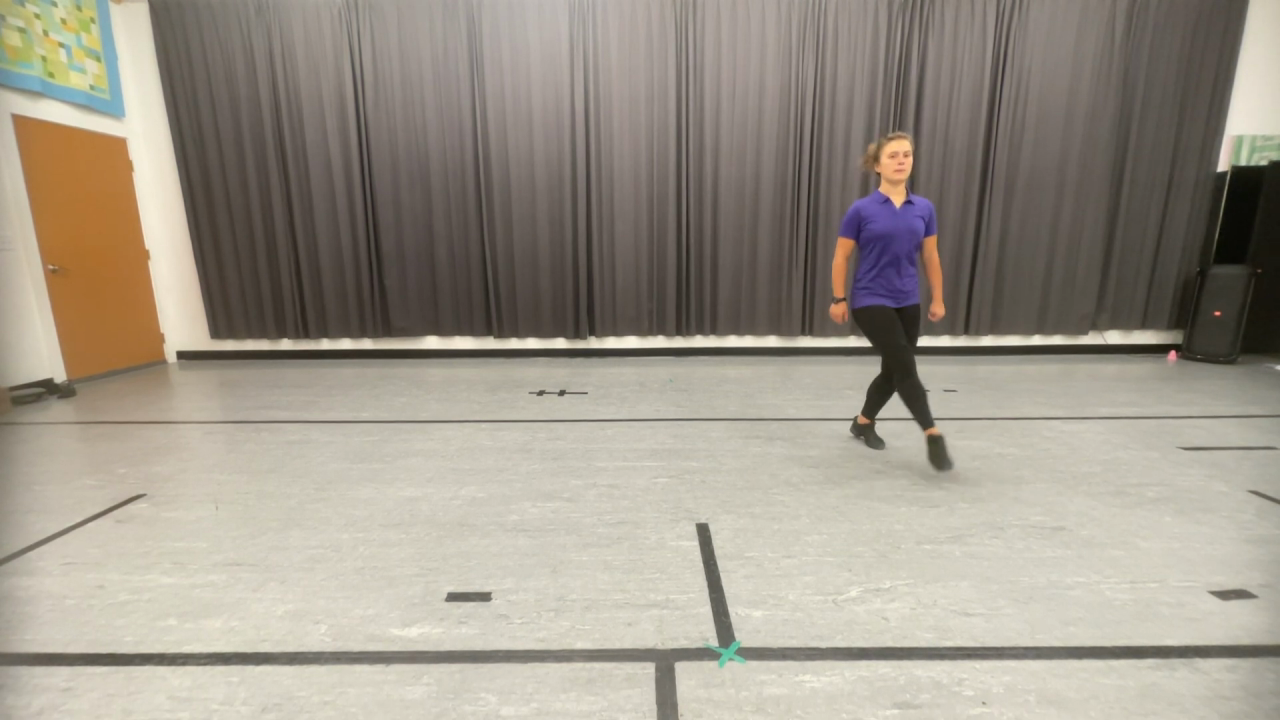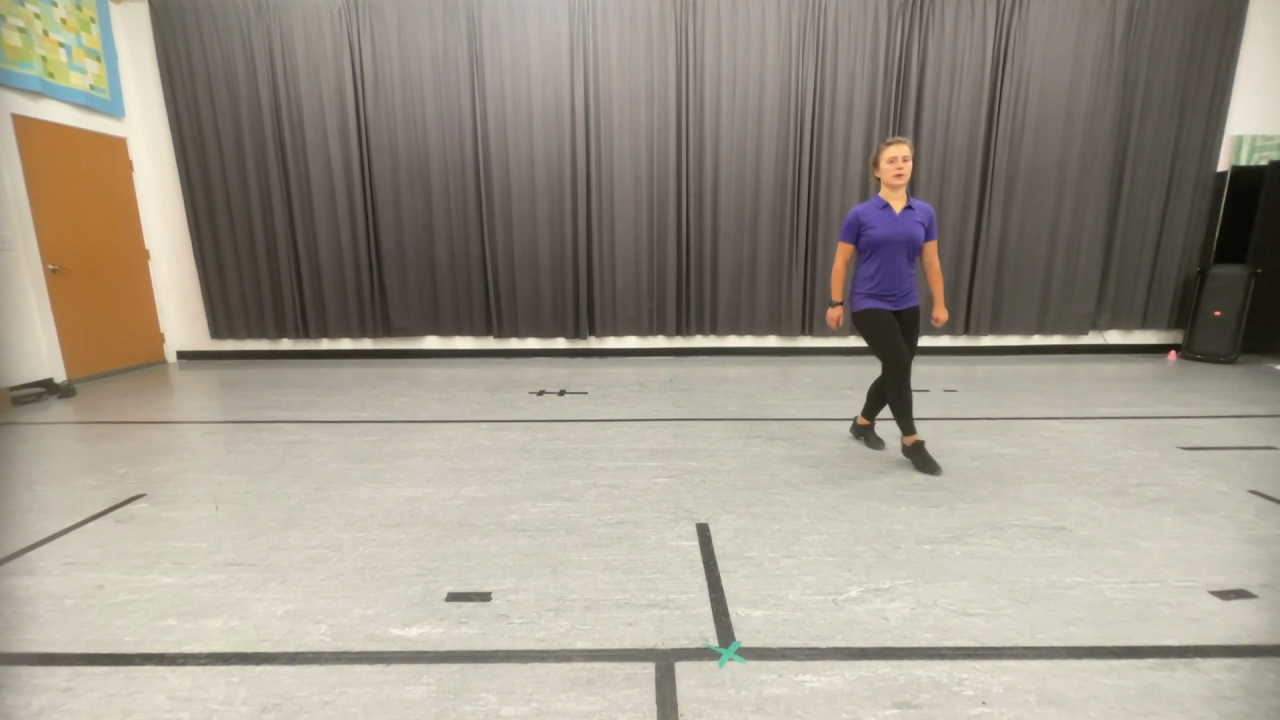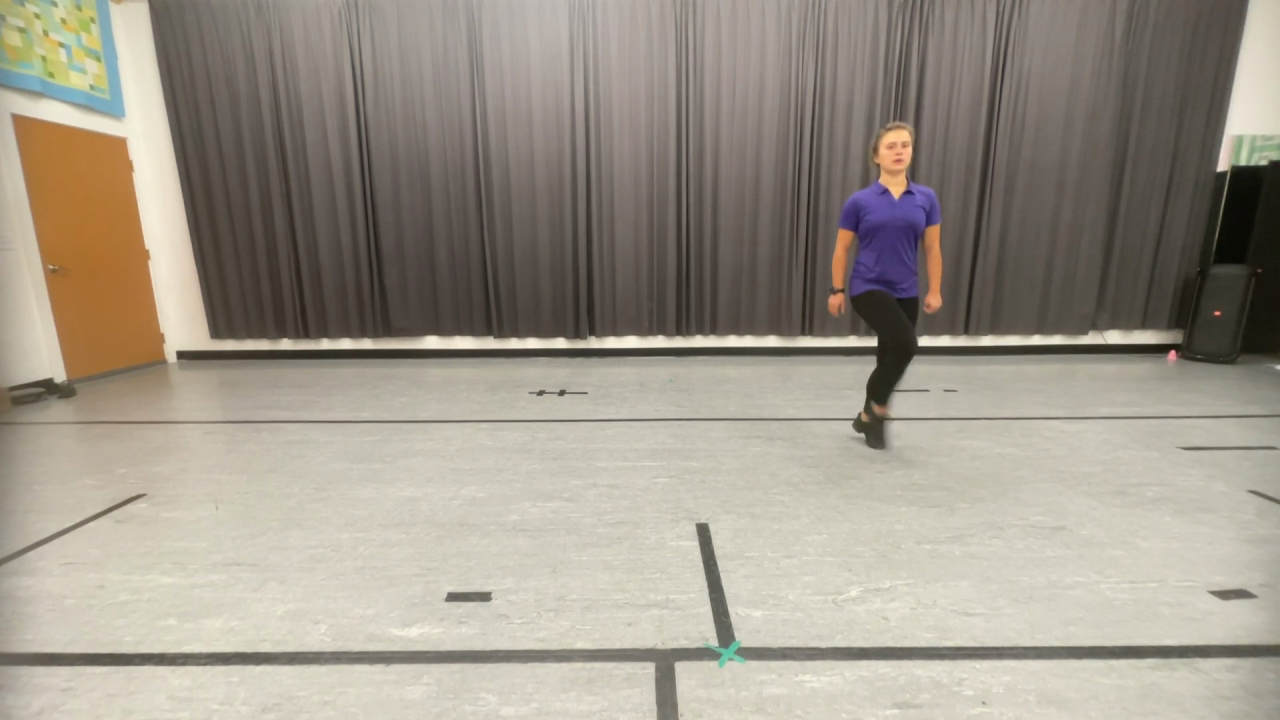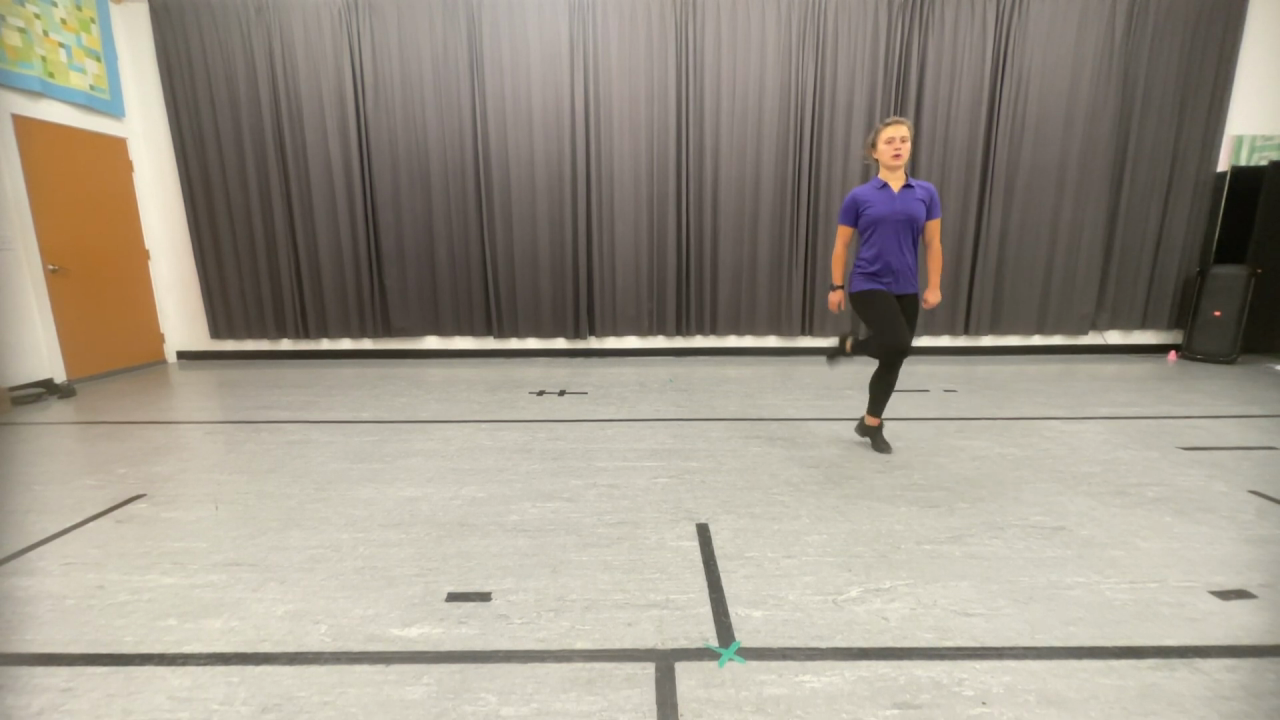
dt=0.1s
person 1, frame 1
left shoulder: (924, 209)
right shoulder: (860, 210)
left elbow: (931, 257)
right elbow: (841, 258)
left wrist: (937, 298)
right wrist: (839, 299)
left hip: (908, 303)
right hip: (870, 301)
left knee: (894, 371)
right knee: (904, 364)
left ankle: (863, 423)
right ankle: (932, 436)
person 1, frame 2
left shoulder: (924, 213)
right shoulder: (860, 215)
left elbow: (931, 262)
right elbow: (841, 262)
left wrist: (939, 304)
right wrist: (836, 303)
left hip: (906, 305)
right hip: (869, 304)
left knee: (894, 371)
right knee: (900, 365)
left ankle: (863, 423)
right ankle: (911, 442)
person 1, frame 3
left shoulder: (926, 198)
right shoulder: (859, 201)
left elbow: (932, 248)
right elbow: (842, 249)
left wrist: (934, 290)
right wrist: (837, 290)
left hip: (906, 294)
right hip: (868, 288)
left knee: (891, 358)
right knee: (905, 344)
left ankle: (867, 417)
right ankle: (878, 411)
person 1, frame 4
left shoulder: (926, 193)
right shoulder: (859, 196)
left elbow: (933, 243)
right elbow: (842, 245)
left wrist: (933, 286)
right wrist: (837, 287)
left hip: (906, 291)
right hip: (868, 286)
left knee: (894, 360)
right knee: (897, 345)
left ankle: (871, 422)
right ankle: (850, 345)
